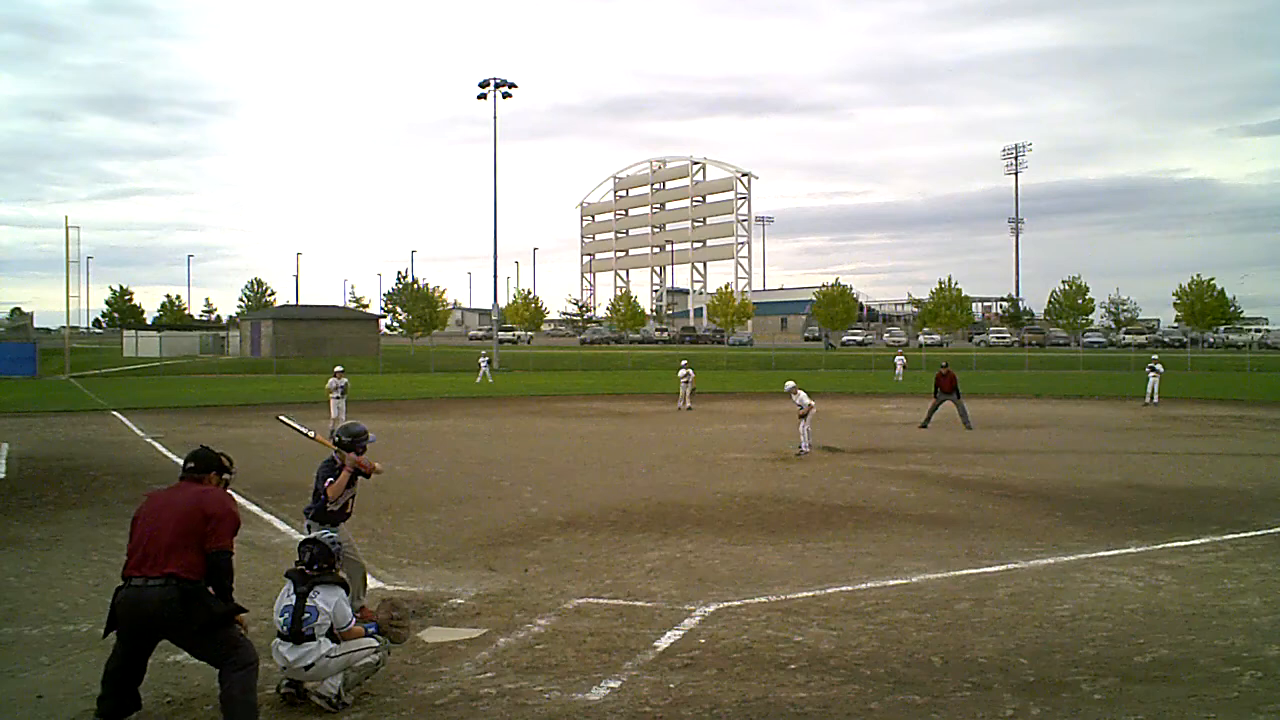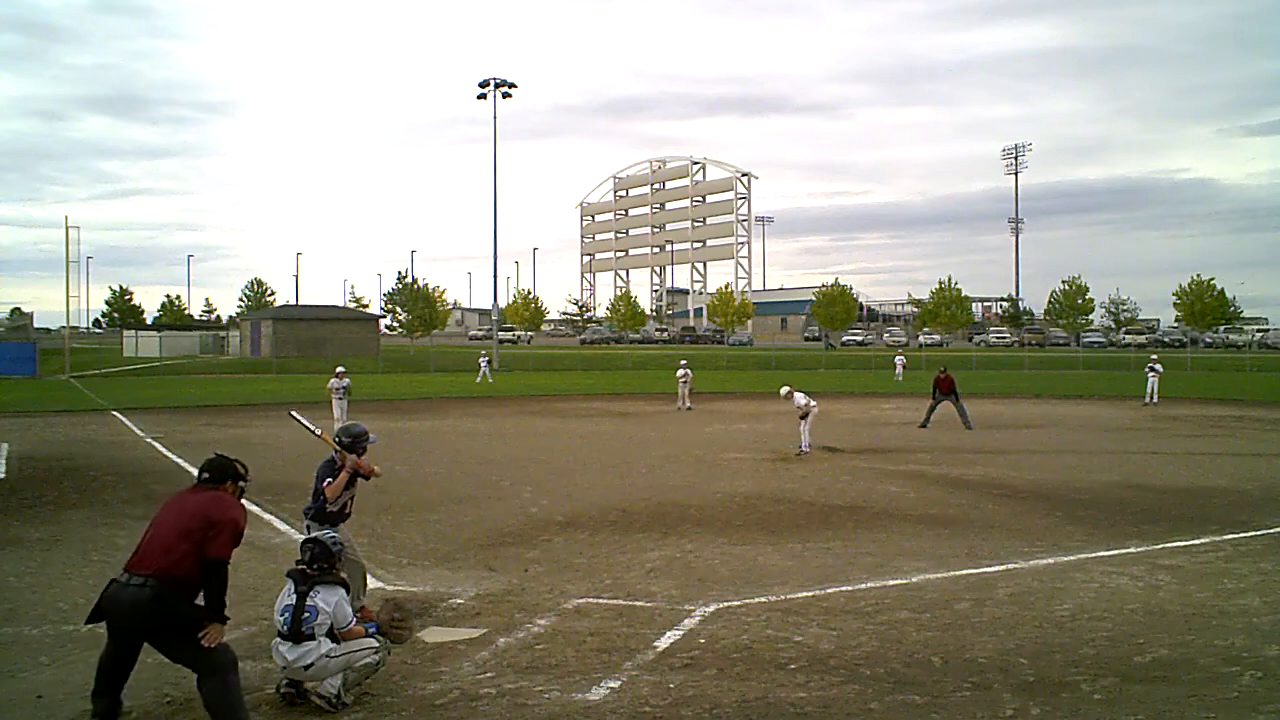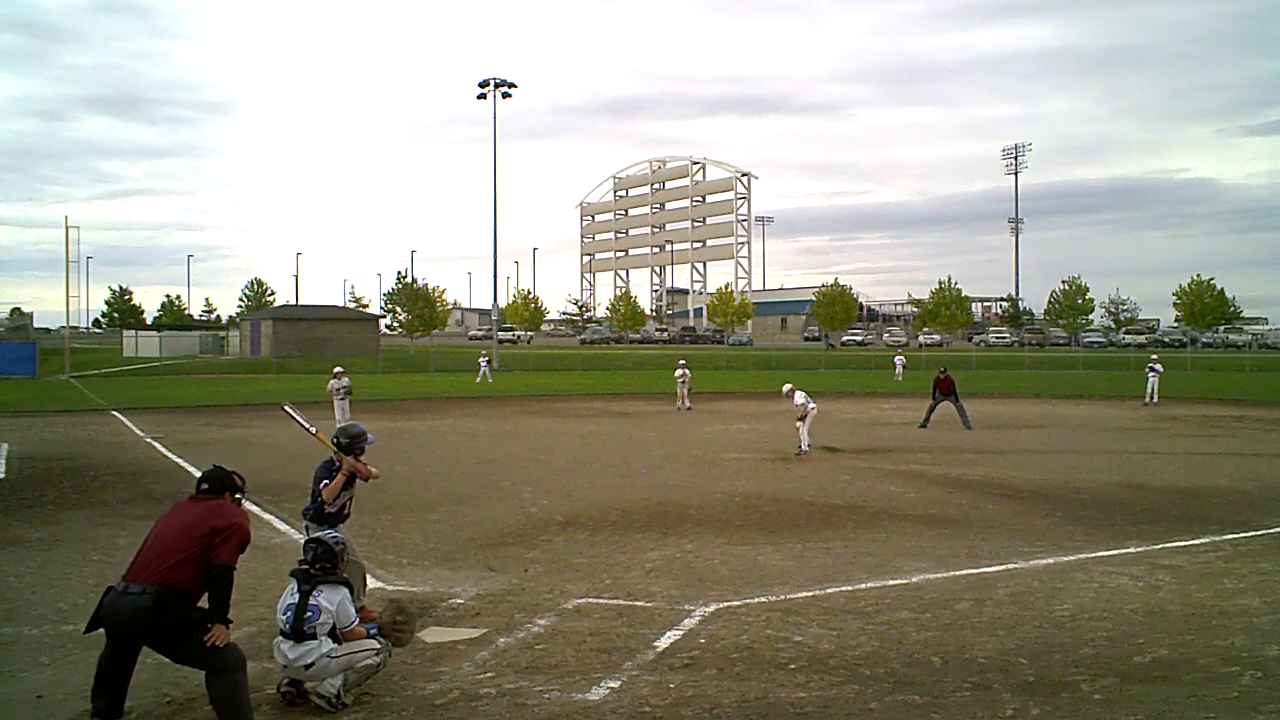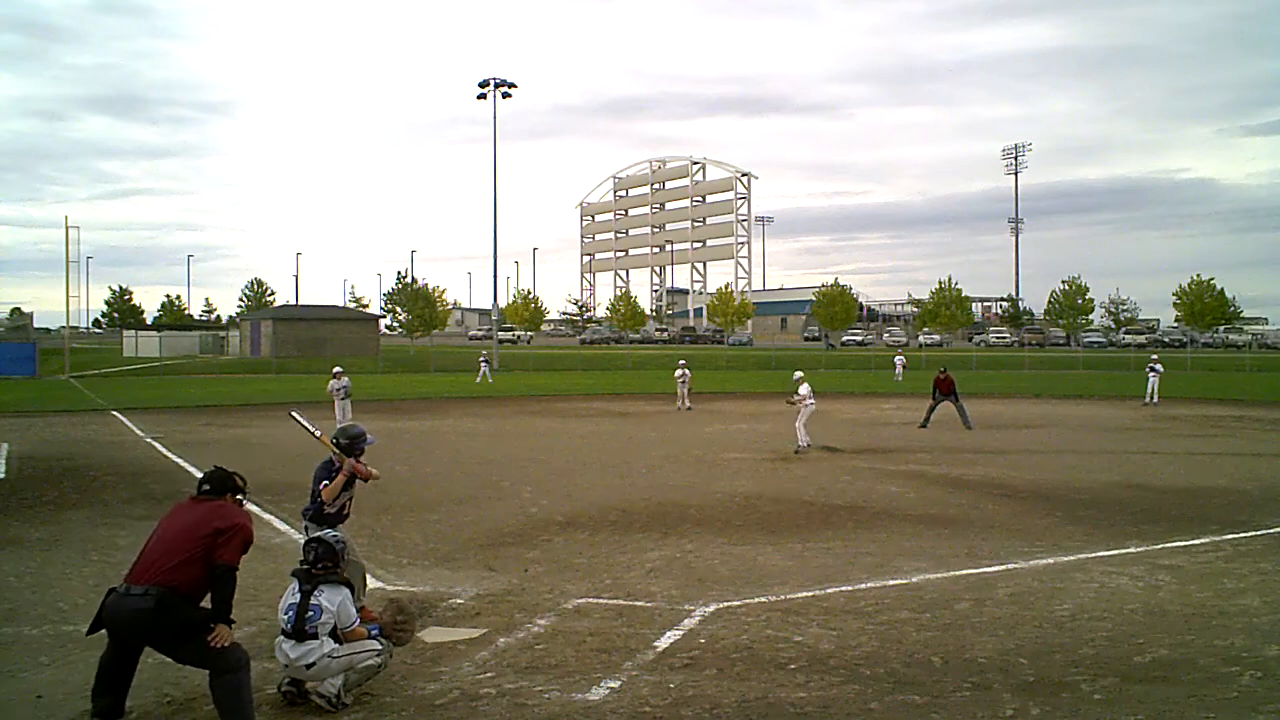
dt=0.3s
person 1, frame 1
left shoulder: (152, 500)
right shoulder: (218, 500)
right elbow: (219, 559)
right wrist: (227, 605)
left hip: (130, 599)
right hip: (177, 600)
left knee: (127, 655)
right knee: (241, 659)
person 1, frame 2
left shoulder: (178, 500)
right shoulder: (230, 508)
right elbow: (216, 566)
right wrist: (216, 618)
left hip: (118, 596)
right hip: (155, 604)
left knee: (119, 653)
right knee: (219, 663)
person 1, frame 3
left shoulder: (178, 508)
right shoulder: (232, 517)
right elbow: (221, 572)
right wrist: (219, 621)
left hip: (115, 604)
right hip: (155, 611)
left knee: (119, 652)
right knee: (227, 662)
person 1, frame 4
left shoulder: (179, 510)
right shoulder: (236, 518)
right elbow: (224, 572)
right wrist: (222, 621)
left hip: (117, 605)
right hip: (156, 610)
left knee: (121, 650)
right knee: (232, 662)
person 2, frame 1
left shoulder: (355, 462)
right shoulder: (327, 468)
left elbow: (379, 469)
right elbow: (332, 494)
left wrist: (369, 466)
right wrist: (348, 468)
left hip: (337, 525)
right hip: (318, 526)
left knee: (357, 566)
left ankle: (358, 605)
person 2, frame 2
left shoulder: (354, 462)
right shoulder: (327, 468)
left elbow: (378, 473)
right elbow: (331, 495)
left wrist: (369, 469)
right wrist: (348, 469)
left hip: (337, 526)
right hip: (318, 527)
left knee: (356, 566)
left ankle: (358, 606)
person 2, frame 3
left shoulder: (353, 463)
right shoulder: (325, 469)
left elbow: (376, 474)
right elbow: (327, 496)
left wrist: (366, 471)
right wrist: (344, 471)
left hip: (337, 526)
right hip: (317, 527)
left knee: (356, 566)
left ankle: (358, 605)
person 2, frame 4
left shoulder: (353, 464)
right shoulder: (325, 469)
left elbow: (376, 475)
right elbow: (327, 497)
left wrist: (366, 472)
right wrist: (345, 472)
left hip: (336, 526)
right hip: (316, 527)
left knee: (356, 566)
left ankle: (358, 606)
person 3, frame 1
left shoulder: (291, 585)
right shoulder: (334, 592)
right elbow: (347, 634)
right wrist: (372, 628)
left hip: (284, 663)
right hip: (312, 664)
right knee: (379, 647)
left ankle: (293, 682)
right ankle: (330, 690)
person 3, frame 2
left shoulder: (292, 584)
right shoulder: (334, 592)
right elbow: (348, 635)
right wrist: (373, 629)
left hip: (283, 663)
right hip: (312, 664)
right knee: (379, 647)
left ankle: (292, 683)
right ankle: (331, 689)
person 3, frame 3
left shoulder: (295, 584)
right shoulder: (338, 591)
right elbow: (350, 635)
right wrist: (374, 629)
left hip: (285, 662)
right hip: (313, 664)
right knee: (380, 648)
left ankle: (293, 682)
right ankle: (331, 690)
person 3, frame 4
left shoulder: (296, 584)
right shoulder: (339, 591)
left elbow: (285, 621)
right elbow: (351, 636)
right wrist: (376, 630)
left hip: (286, 662)
right hip: (315, 664)
right knee: (381, 650)
left ankle: (293, 682)
right ankle: (332, 690)
